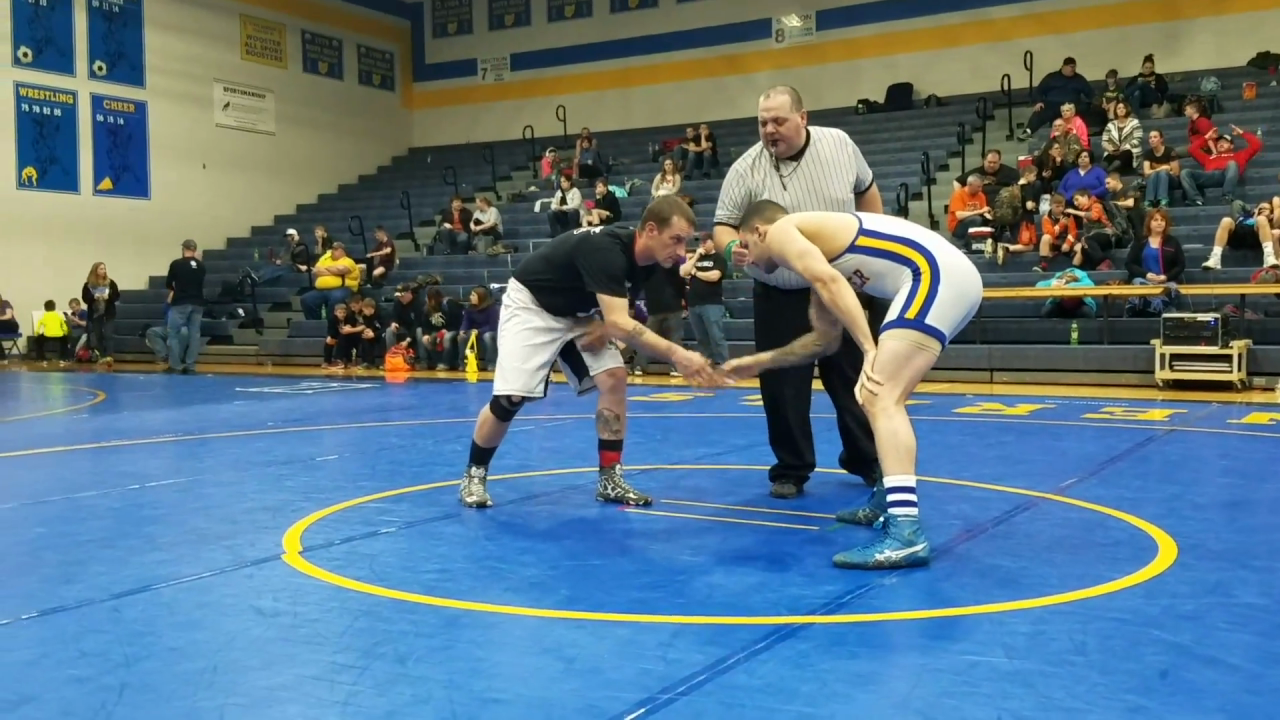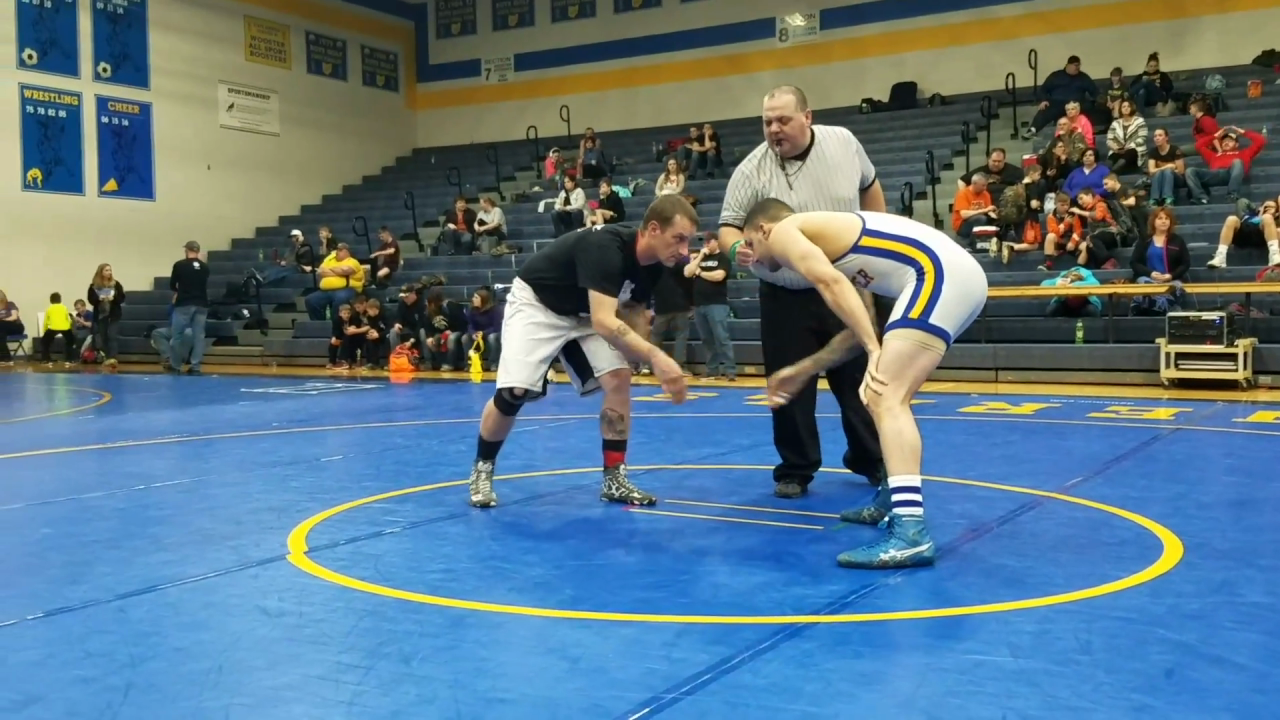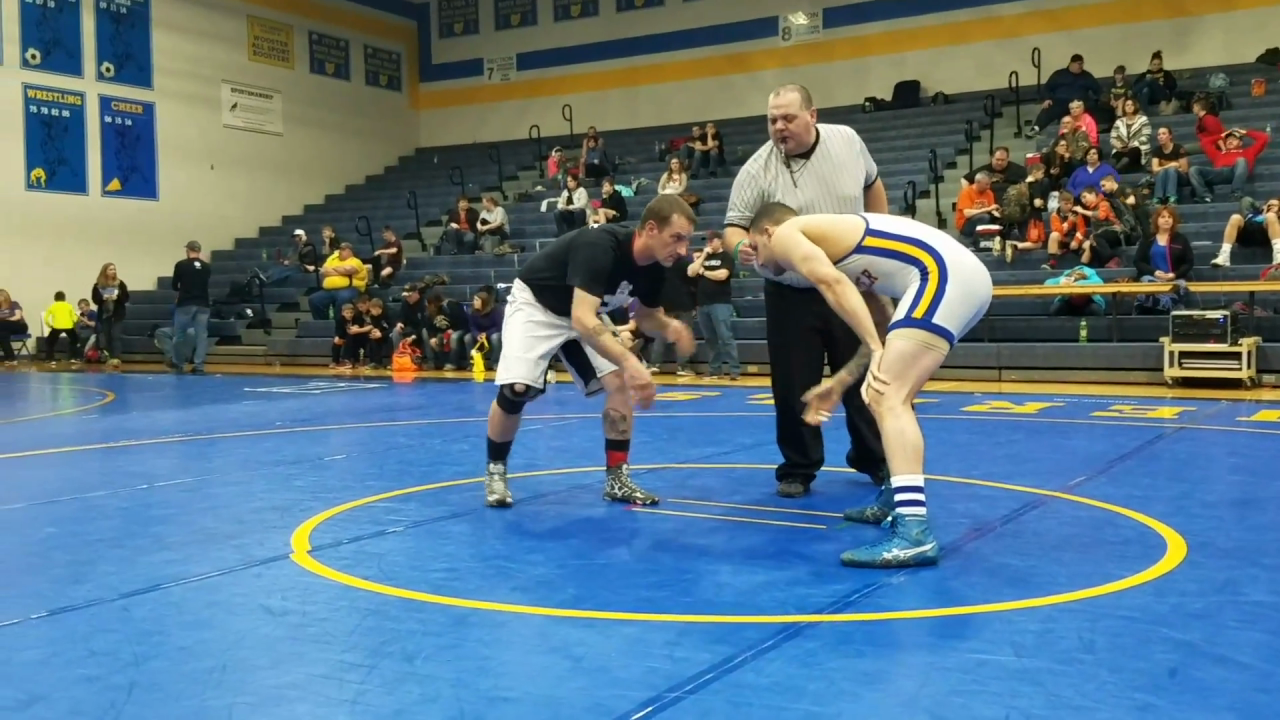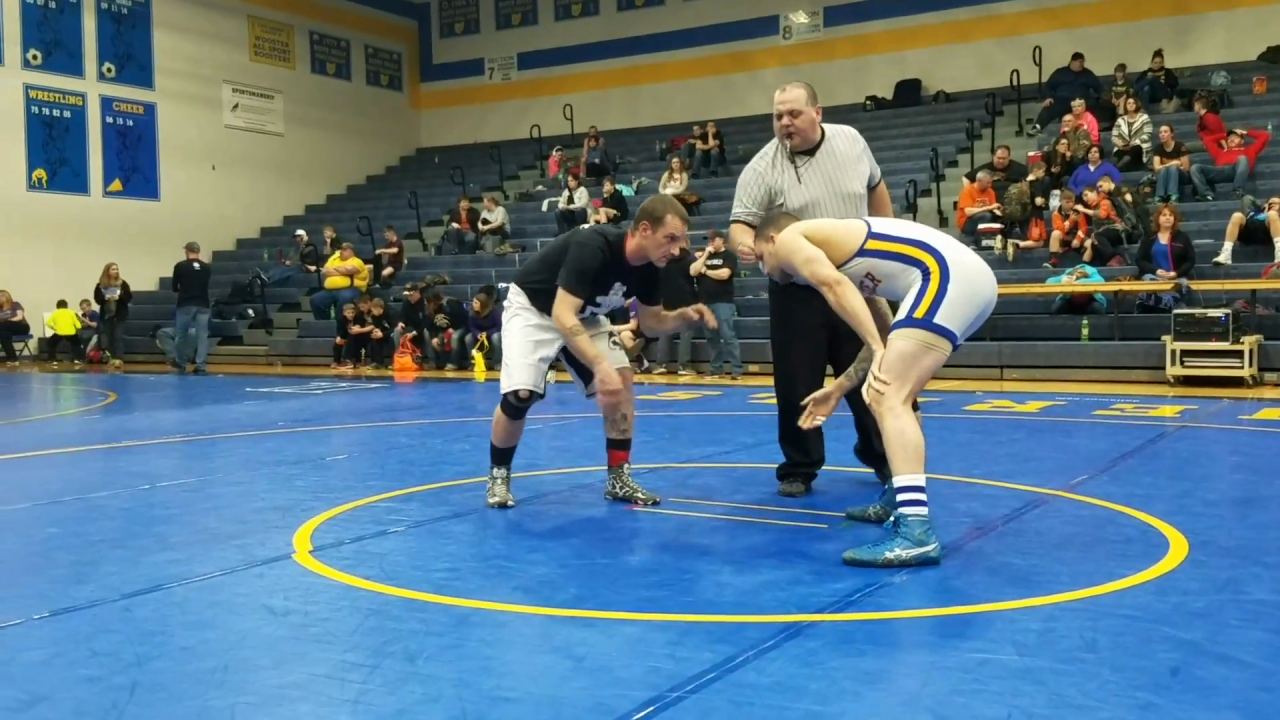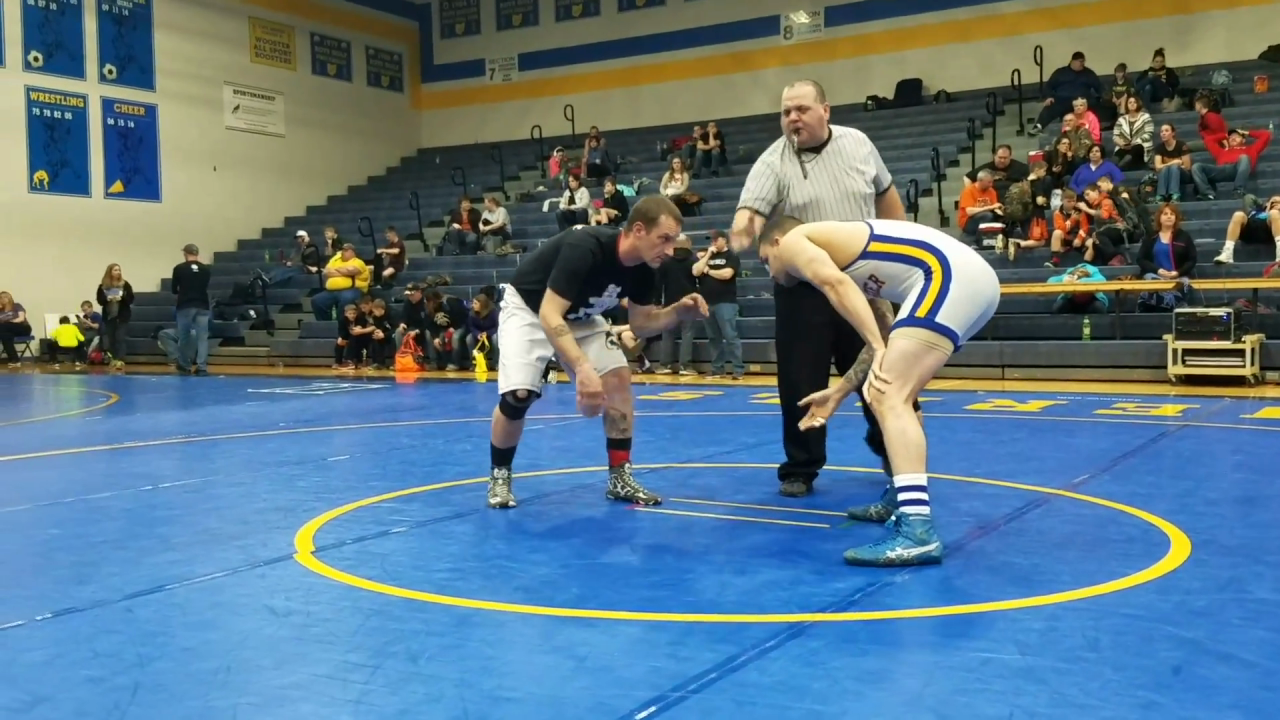
dt=0.1s
person 1, frame 1
left shoulder: (839, 144)
right shoulder: (746, 169)
left elbow: (866, 191)
right elbow: (724, 224)
right wrist: (731, 248)
right hip: (780, 298)
left knee: (853, 381)
right knee: (783, 387)
left ankle: (867, 462)
right ankle: (791, 470)
person 1, frame 2
left shoulder: (843, 142)
right shoulder: (752, 170)
left elbow: (869, 188)
right elbow: (729, 225)
right wrist: (736, 248)
right hip: (786, 298)
left knee: (859, 379)
left ankle: (871, 461)
right ankle: (795, 470)
person 1, frame 3
left shoulder: (847, 141)
right shoulder: (758, 169)
left elbow: (872, 186)
right elbow: (735, 225)
right wrist: (740, 247)
right hip: (792, 297)
right knee: (794, 385)
left ankle: (874, 460)
right ankle: (797, 469)
person 1, frame 4
left shoulder: (850, 141)
right shoulder: (764, 167)
left elbow: (875, 189)
right elbow: (743, 223)
right wrist: (744, 245)
right hip: (796, 295)
right knee: (797, 384)
left ankle: (881, 458)
right ankle: (798, 468)
person 1, frame 5
left shoulder: (858, 144)
right shoulder: (772, 163)
left elbow: (885, 193)
right elbow: (750, 213)
right wrist: (744, 228)
right hip: (802, 294)
right knee: (801, 383)
right ankle: (800, 468)
person 2, frame 1
left shoulder: (780, 231)
right shoulder: (811, 243)
left elbow: (830, 281)
right elbow: (826, 338)
left wrist: (870, 351)
right wrist: (760, 362)
left hip: (935, 275)
right hip: (955, 275)
left knee: (879, 398)
right knee: (887, 395)
left ankle: (906, 534)
right ankle: (890, 501)
person 2, frame 2
left shoulder: (782, 231)
right shoulder: (816, 235)
left elbow: (831, 283)
right elbow: (860, 330)
left wrist: (876, 351)
right wrist: (804, 371)
left hip: (940, 275)
right hip: (961, 273)
left knee: (884, 398)
right knee: (891, 395)
left ankle: (911, 533)
right ankle: (895, 499)
person 2, frame 3
left shoulder: (785, 235)
right shoulder: (821, 239)
left elbow: (833, 283)
right elbow: (873, 326)
left wrist: (877, 350)
right wrist: (838, 384)
left hip: (944, 274)
right hip: (966, 273)
left knee: (886, 398)
right knee: (894, 394)
left ankle: (914, 533)
right ankle: (899, 500)
person 2, frame 4
left shoulder: (788, 239)
right shoulder: (829, 242)
left elbow: (834, 283)
right elbow: (881, 334)
left wrist: (878, 351)
right wrist: (838, 389)
left hip: (947, 276)
right hip: (971, 276)
left knee: (886, 398)
right knee: (893, 394)
left ankle: (916, 533)
right ankle: (900, 499)
person 2, frame 5
left shoulder: (792, 242)
right shoulder: (834, 246)
left elbow: (836, 283)
right elbow: (887, 338)
left wrist: (879, 351)
right wrist: (838, 392)
left hip: (948, 275)
right hip: (974, 276)
left knee: (888, 397)
right knee: (895, 393)
left ankle: (918, 532)
right ankle: (901, 499)
person 3, frame 1
left shoulder: (648, 260)
right shoulder: (605, 248)
left elbow: (613, 309)
right elbow: (619, 324)
left wrist: (602, 326)
right wrist: (676, 354)
left hip: (578, 313)
right hip: (531, 305)
left knee: (614, 379)
right knee: (511, 398)
left ankle: (610, 479)
right ankle: (474, 474)
person 3, frame 2
left shoulder: (652, 265)
right shoulder: (606, 246)
left elbow: (632, 313)
right elbow: (604, 320)
left wrist: (636, 341)
right wrist: (656, 358)
left hip: (584, 310)
right hip: (534, 304)
left knee: (618, 380)
right knee: (514, 391)
left ankle: (613, 479)
right ankle: (482, 469)
person 3, frame 3
left shoulder: (653, 266)
right shoulder: (600, 245)
left elbow: (649, 318)
right elbow: (582, 318)
left wrist: (670, 329)
right wrist: (629, 361)
left hip: (586, 310)
right hip: (536, 304)
left knee: (620, 381)
right knee: (515, 390)
left ankle: (617, 479)
right ankle: (496, 470)
person 3, frame 4
left shoulder: (648, 266)
right shoulder: (593, 246)
left elbow: (652, 322)
right elbow: (562, 316)
left wrist: (685, 317)
right wrist: (600, 367)
left hip: (584, 315)
right hip: (532, 308)
left knee: (621, 379)
right knee: (520, 394)
left ankle: (619, 479)
right ankle: (499, 474)
person 3, frame 5
left shoulder: (642, 267)
right shoulder: (584, 247)
left elbow: (642, 322)
right elbow: (551, 317)
left wrist: (679, 311)
right wrist: (582, 368)
left hip: (579, 316)
right hip: (529, 308)
left knee: (619, 379)
right knee: (518, 395)
left ankle: (620, 478)
right ankle: (500, 475)
